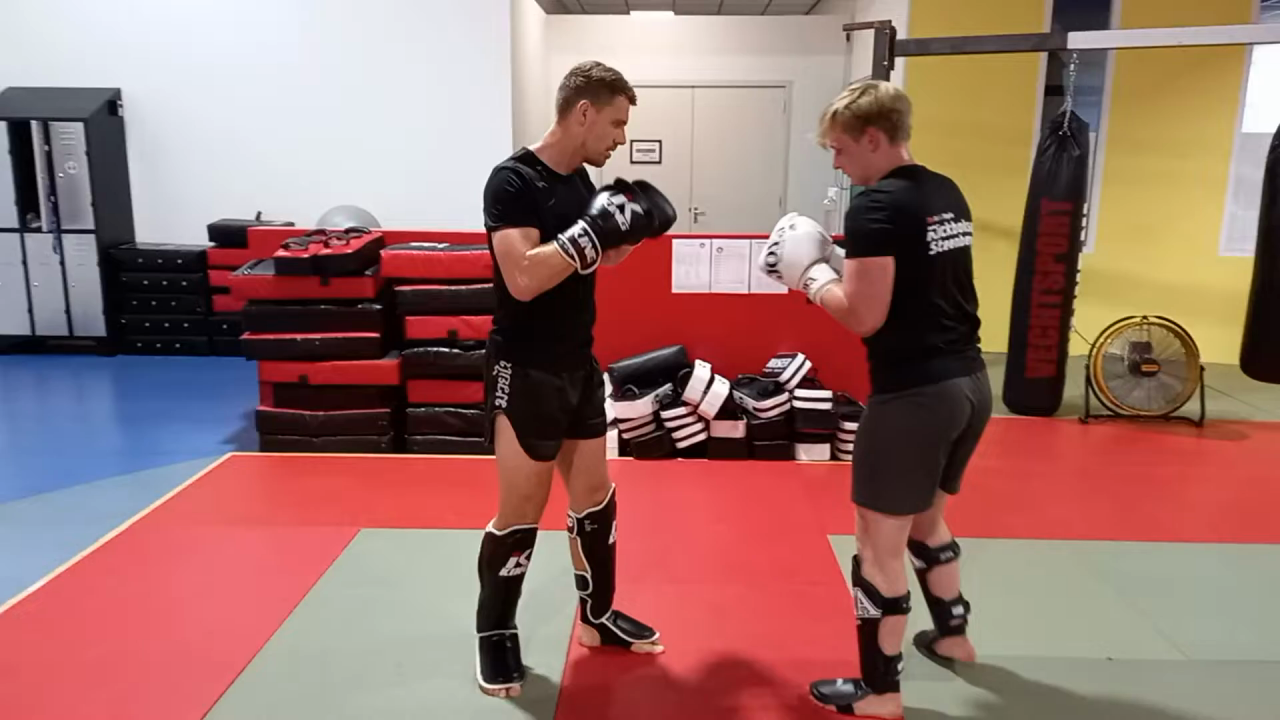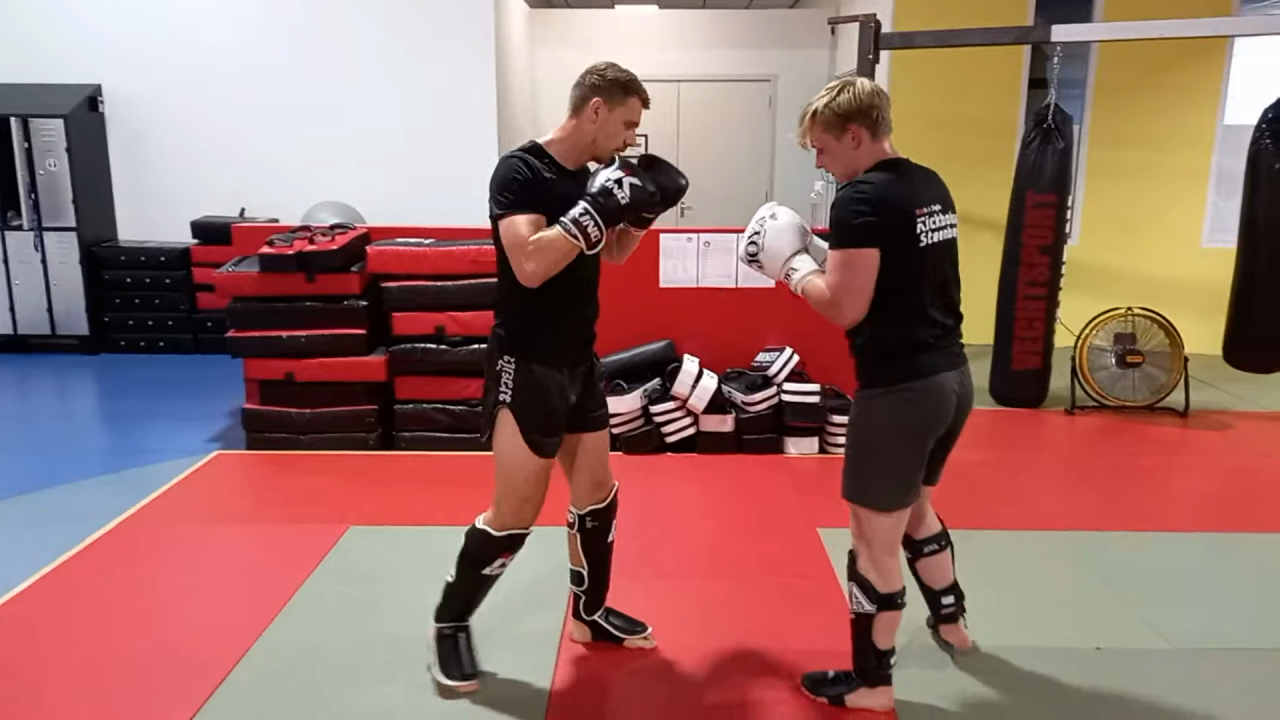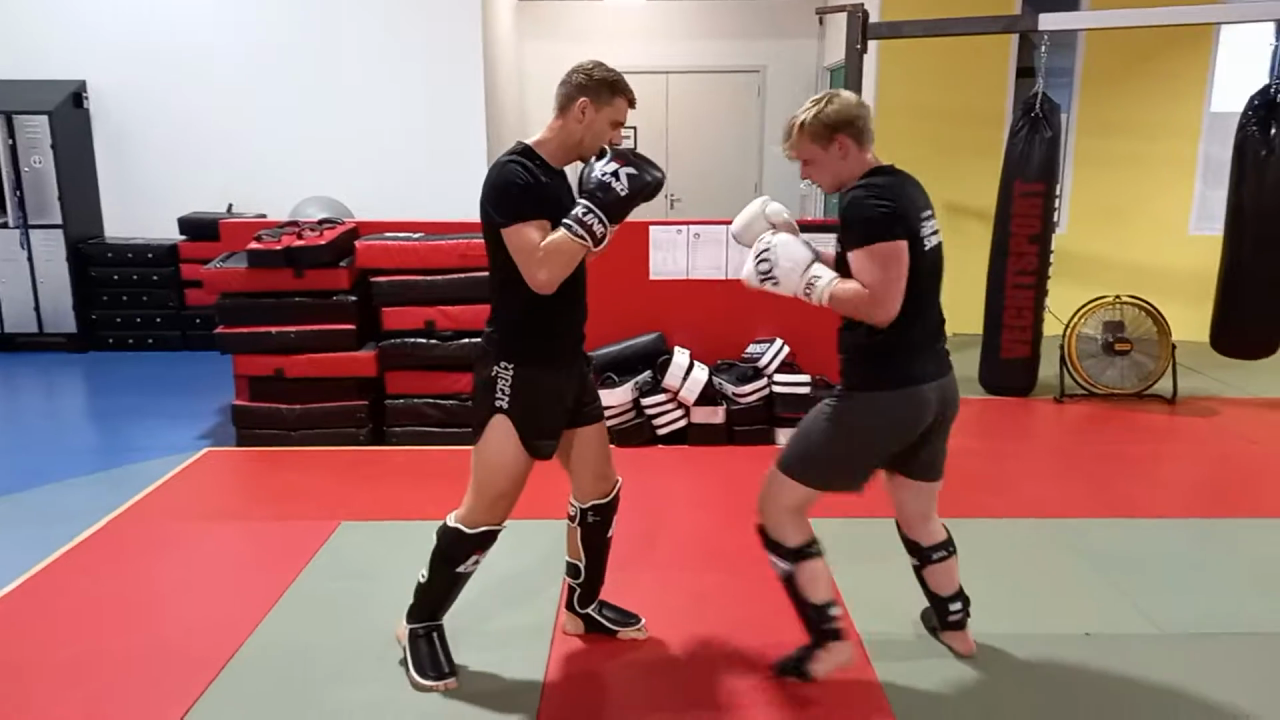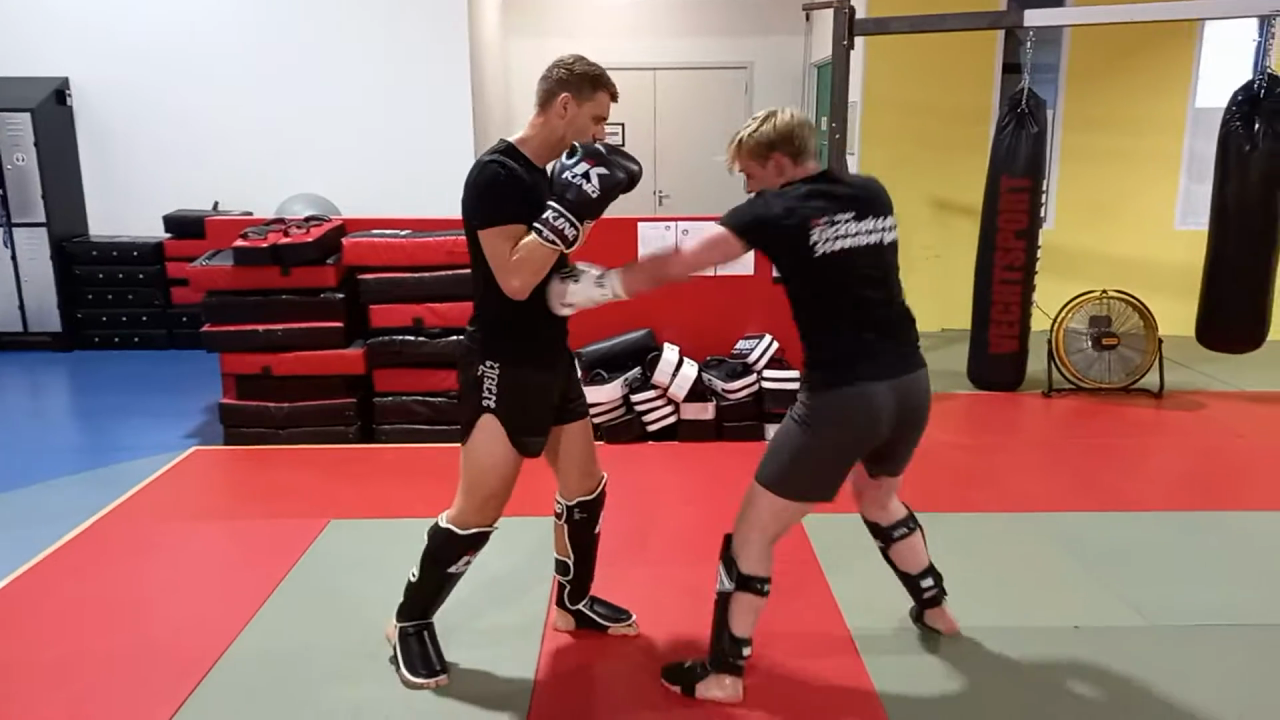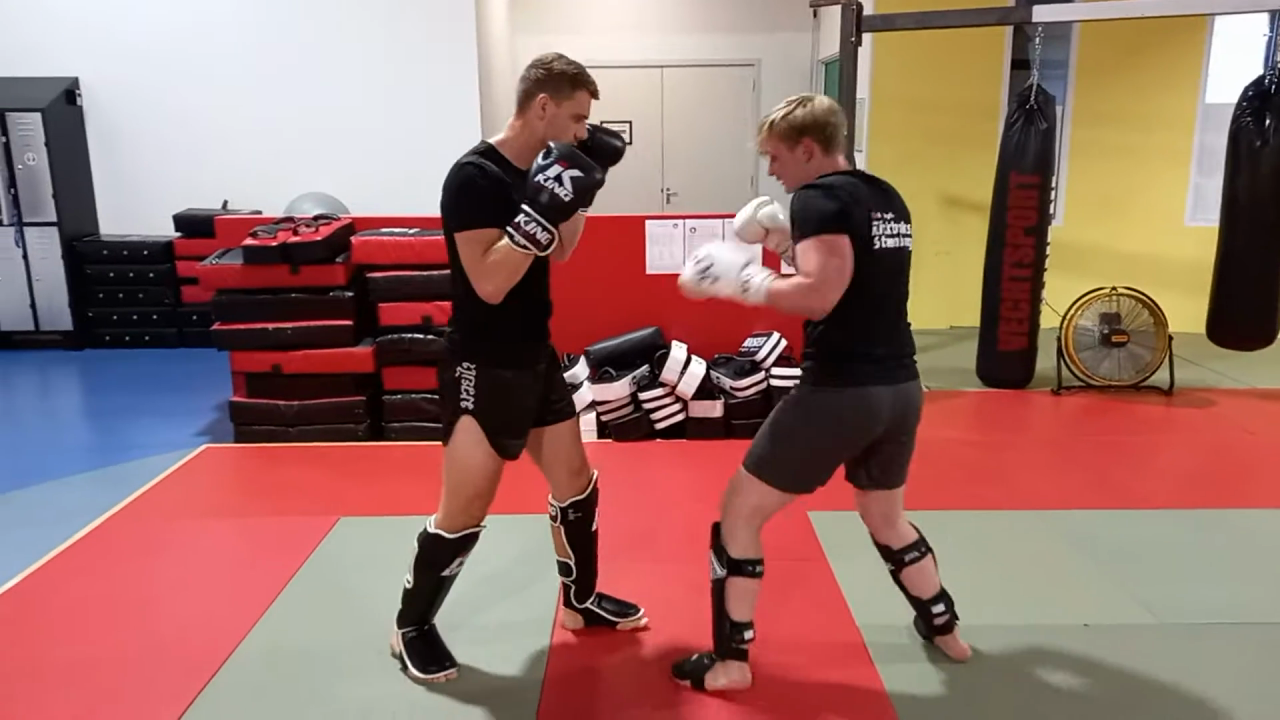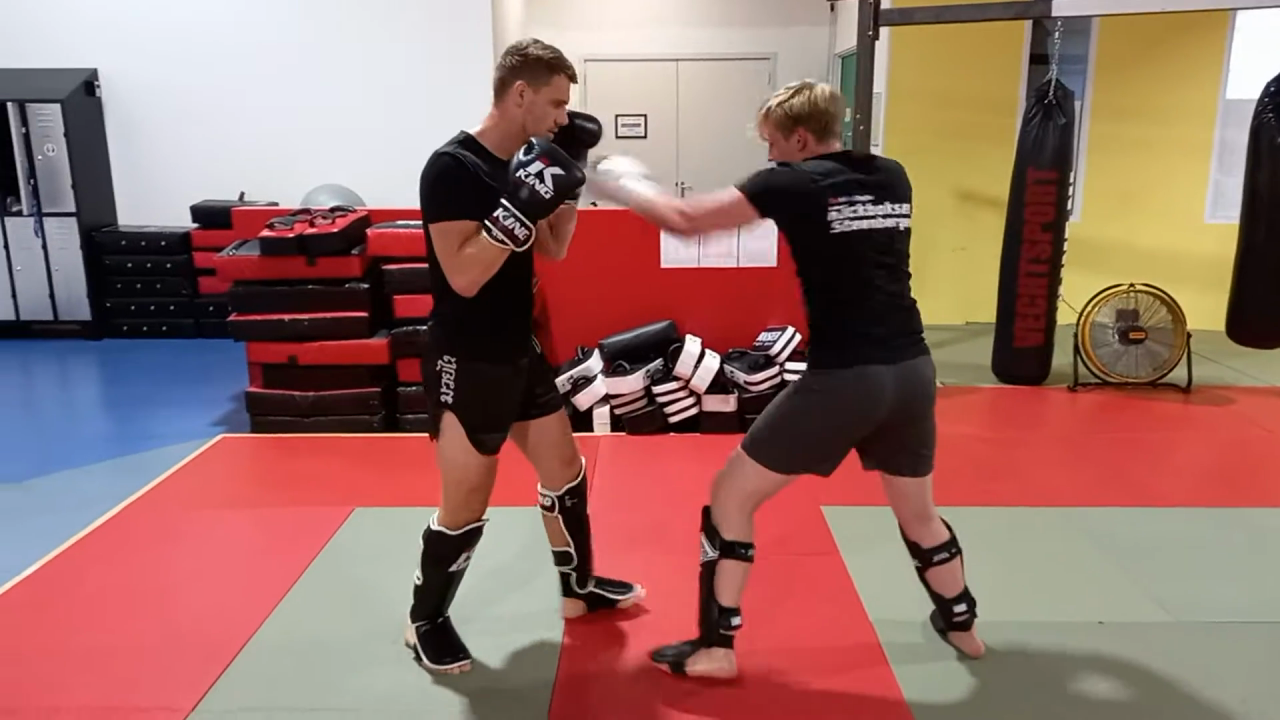
dt=0.2s
person 1, frame 1
left shoulder: (582, 181)
right shoulder: (512, 180)
left elbow: (600, 259)
right elbow: (523, 279)
left wrist: (634, 227)
right wrist: (596, 224)
left hip: (577, 364)
right hip: (524, 370)
left knee: (595, 497)
right knee: (520, 513)
left ankle: (597, 616)
right ankle: (494, 632)
person 1, frame 2
left shoulder: (583, 176)
right shoulder: (521, 171)
left elbow: (610, 254)
right elbow: (532, 265)
left wrist: (641, 209)
right wrist: (600, 205)
left hip: (577, 361)
right hip: (526, 365)
left knee: (596, 493)
right knee: (514, 513)
left ankle: (590, 612)
right ankle: (449, 623)
person 1, frame 3
left shoulder: (558, 174)
right shoulder: (514, 175)
left elbow: (579, 254)
right elbow: (543, 272)
left wrist: (619, 203)
right wrist: (598, 203)
left hip: (566, 361)
right hip: (519, 368)
left knee: (599, 488)
right knee: (485, 512)
left ankle: (582, 605)
right ankle: (420, 623)
person 1, frame 4
left shoulder: (545, 170)
right shoulder: (495, 174)
right elbow: (515, 279)
left wrist: (593, 199)
right wrist: (569, 202)
left hip: (551, 357)
right hip: (501, 367)
left knee: (585, 483)
right knee: (477, 511)
left ankle: (574, 601)
right ankle: (410, 622)
person 1, frame 5
left shoulder: (533, 171)
right shoulder: (474, 176)
left elbow: (559, 252)
right elbow: (488, 284)
left wrist: (584, 184)
right wrist: (541, 205)
left hip: (534, 357)
right hip: (481, 369)
left knee: (576, 484)
right knee: (463, 515)
left ankle: (582, 600)
right ankle: (411, 627)
person 1, frame 6
left shoulder: (516, 163)
right shoulder: (452, 168)
left elbow: (546, 248)
right elbow: (464, 278)
left wrist: (564, 170)
right wrist: (524, 203)
left hip: (517, 352)
right hip: (464, 362)
left knee: (565, 470)
right knee: (465, 509)
left ankle: (580, 584)
right ankle: (426, 622)
person 2, frame 1
left shoulder: (875, 206)
right shoulder: (947, 194)
left elbow: (864, 317)
left wrist: (809, 272)
right wrist: (833, 260)
left hip: (913, 395)
right hip: (969, 384)
left knee: (880, 544)
right knee: (927, 517)
right ankle: (951, 632)
person 2, frame 2
left shoulder: (860, 199)
right shoulder: (929, 185)
left elbow: (845, 308)
left wrist: (791, 261)
right wrist: (811, 250)
left hip: (900, 390)
right hip: (951, 377)
left knee: (874, 541)
right knee: (913, 504)
right ankle: (951, 616)
person 2, frame 3
left shoulder: (867, 201)
right shoulder: (905, 193)
left elbow: (878, 304)
left wrist: (800, 276)
right wrist: (788, 240)
left hip: (880, 393)
right hip: (935, 385)
left knee: (779, 508)
right knee: (918, 511)
left ankle: (829, 640)
right ankle: (953, 622)
person 2, frame 4
left shoulder: (771, 211)
right shoulder: (874, 194)
left elbow: (681, 265)
left wrist: (595, 282)
left hip: (841, 396)
right hip: (909, 383)
left knee: (754, 532)
right knee: (879, 498)
left ankle: (722, 672)
right ankle: (932, 607)
person 2, frame 5
left shoulder: (820, 198)
right shoulder: (887, 200)
left elbow: (818, 297)
left wrist: (737, 279)
right wrist: (784, 236)
left hip: (838, 394)
right hip: (902, 388)
left knee: (739, 514)
right knee: (884, 515)
left ankle: (730, 660)
right ankle: (943, 626)
person 2, frame 6
left shoulder: (792, 182)
right shoulder: (892, 178)
left elbow: (686, 218)
left wrist: (623, 182)
left hip: (842, 378)
right hip: (910, 370)
left knee: (730, 496)
right knee: (918, 509)
left ankle: (714, 646)
right ankle: (961, 623)
